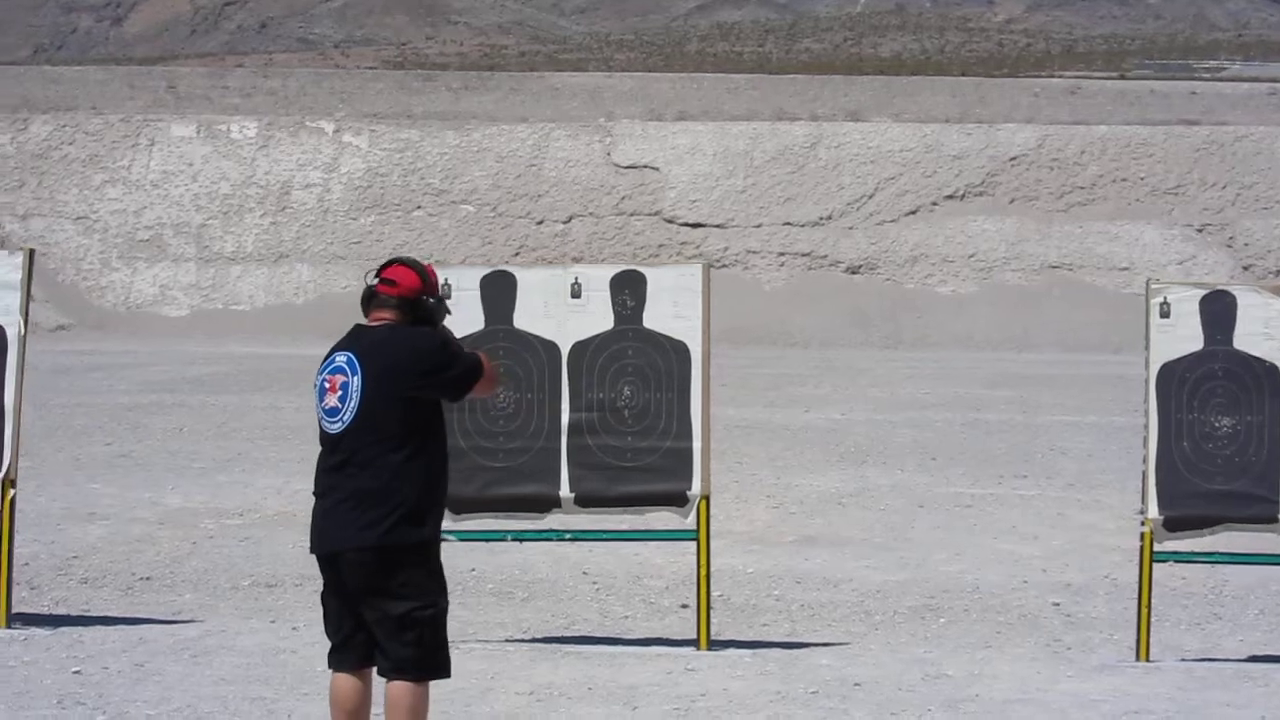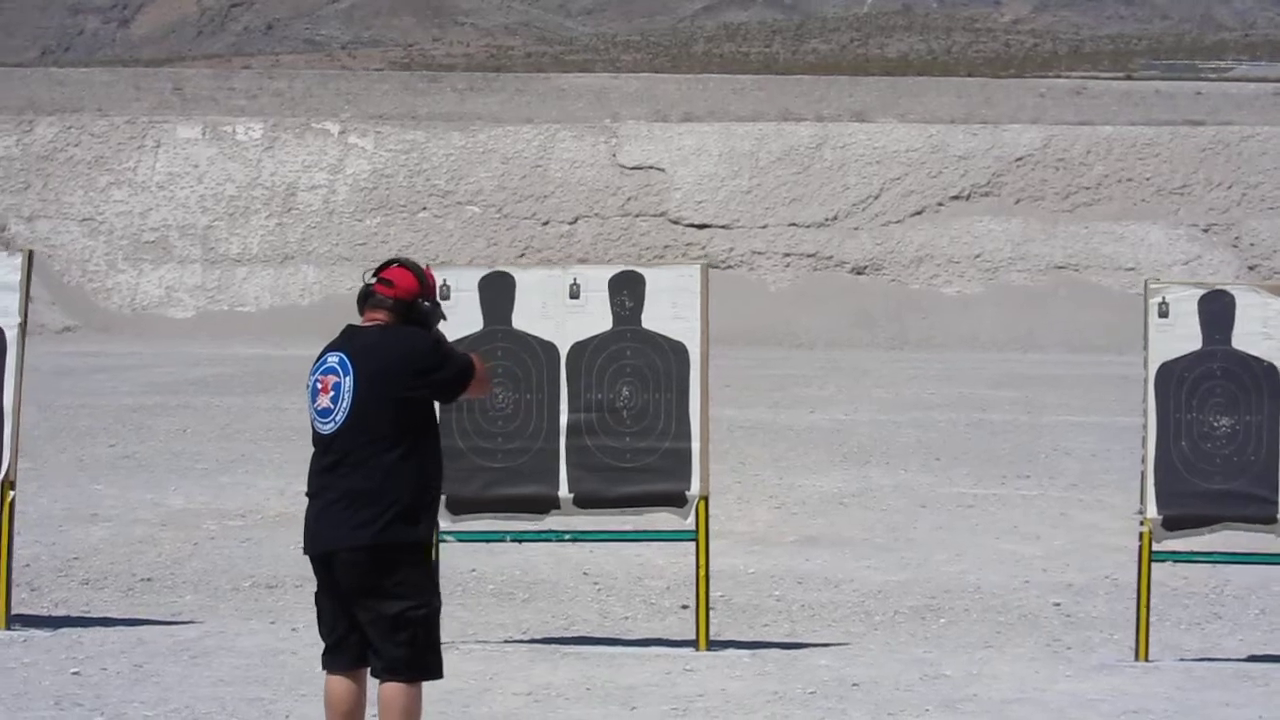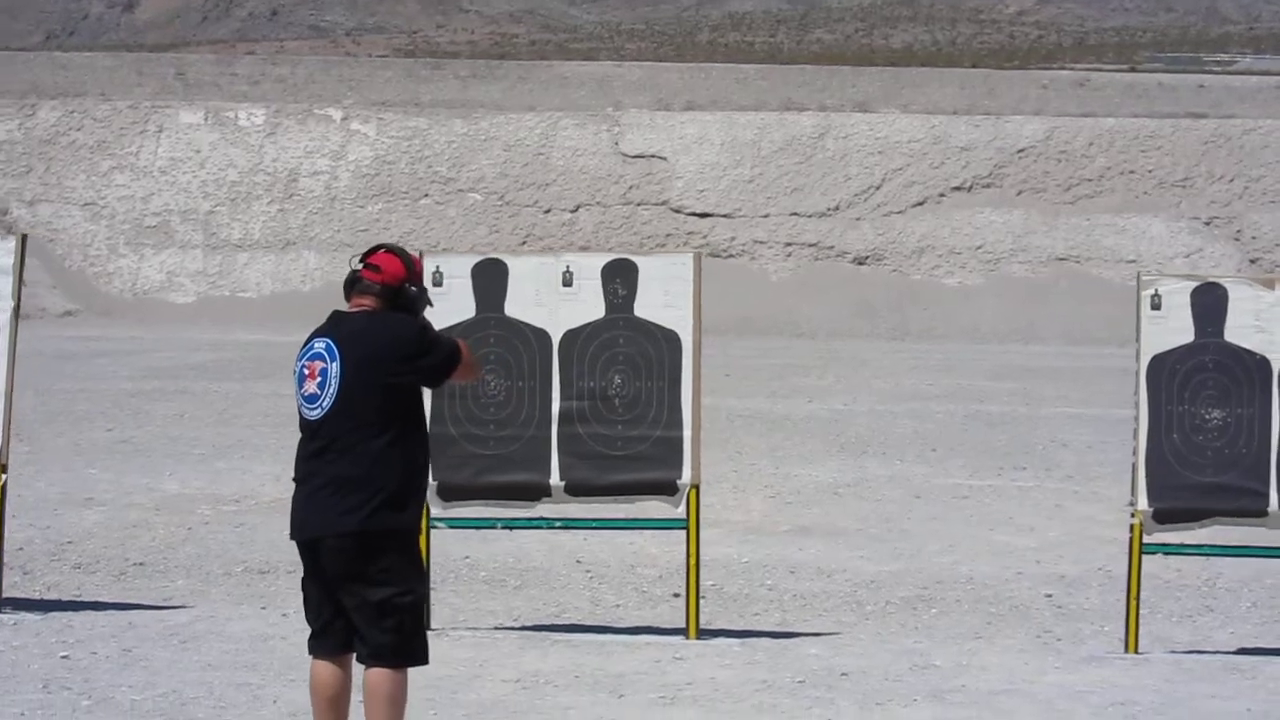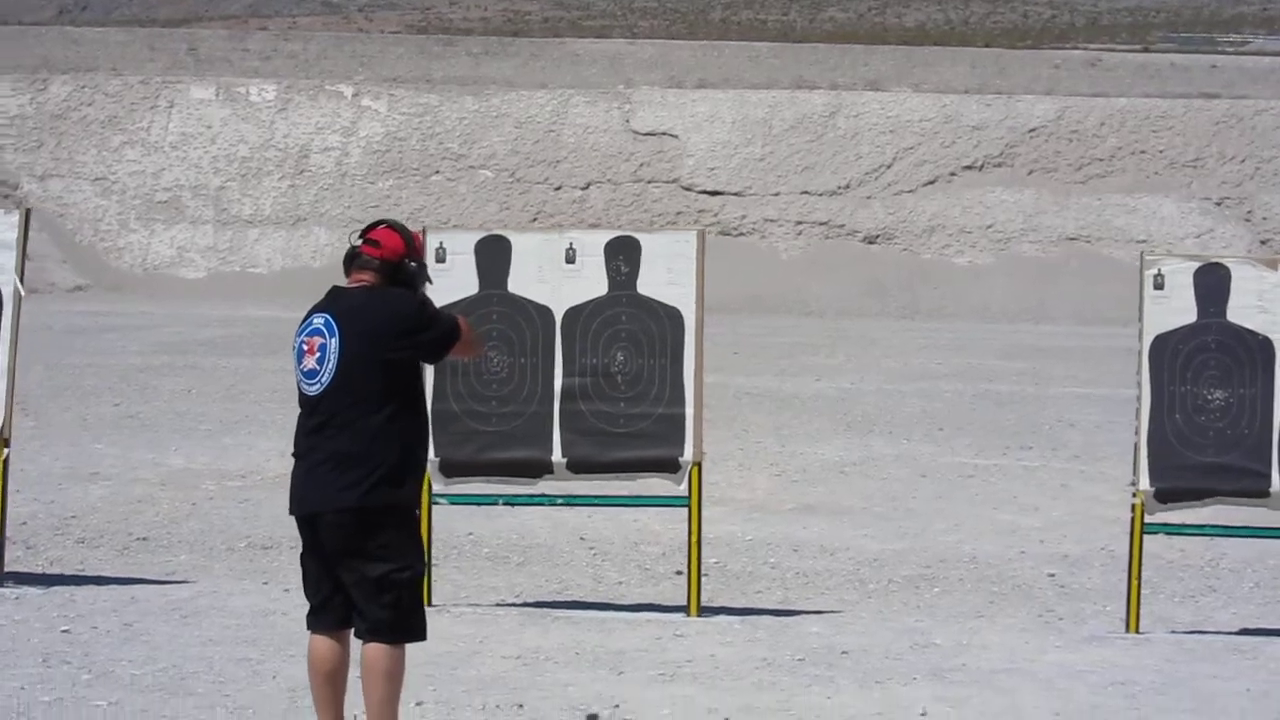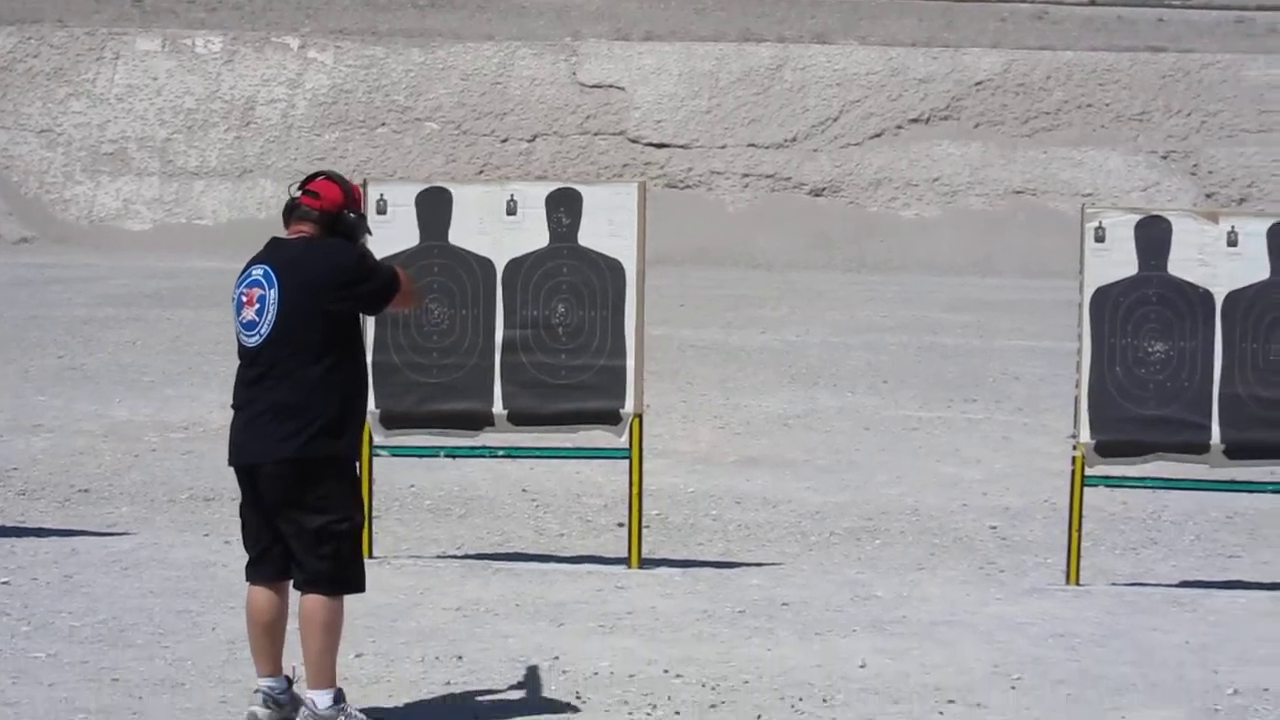
dt=0.2s
person 1, frame 1
left shoulder: (338, 354)
right shoulder: (418, 348)
right elbow: (487, 380)
right wrist: (446, 340)
left hip: (334, 535)
right hip: (393, 539)
left knee: (349, 660)
right knee: (408, 665)
person 1, frame 2
left shoulder: (330, 354)
right shoulder: (410, 349)
right elbow: (479, 381)
right wrist: (437, 342)
left hip: (327, 536)
right hip: (386, 540)
left knee: (343, 661)
right knee: (401, 666)
person 1, frame 3
left shoulder: (317, 340)
right shoulder: (397, 334)
right elbow: (466, 367)
right wrist: (424, 330)
left hip: (314, 522)
right hip: (373, 526)
left knee: (329, 647)
right knee: (387, 653)
person 1, frame 4
left shoulder: (316, 315)
right shoulder: (396, 309)
right elbow: (466, 343)
right wrist: (424, 307)
left hip: (314, 496)
right hip: (372, 501)
left knee: (327, 621)
right knee: (384, 626)
person 1, frame 5
left shoulder: (255, 266)
right shoulder: (335, 260)
right elbow: (406, 294)
right wrist: (364, 258)
left hip: (253, 447)
right hip: (310, 451)
left knee: (267, 571)
right knee: (323, 576)
